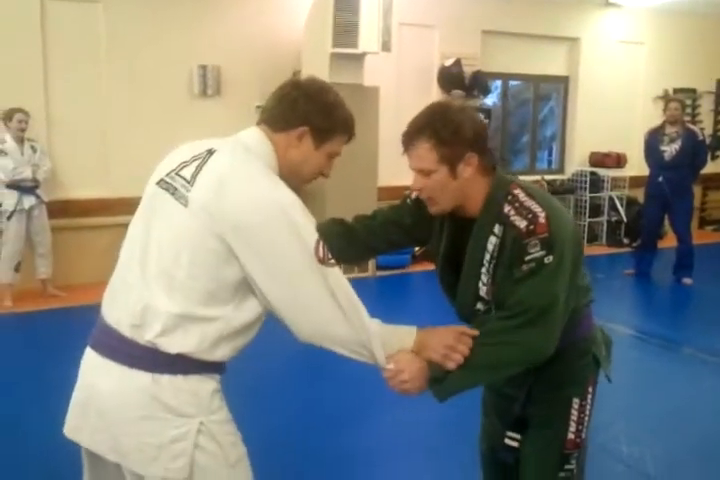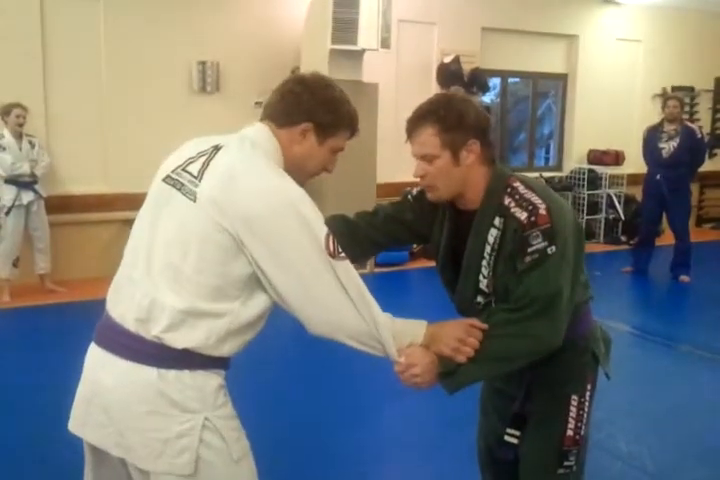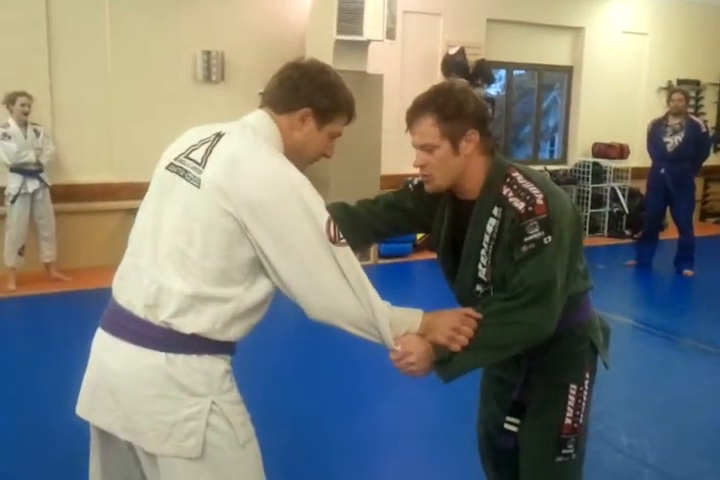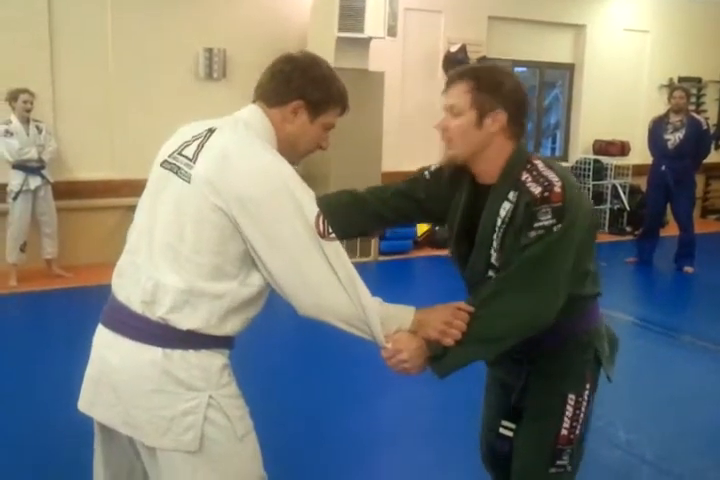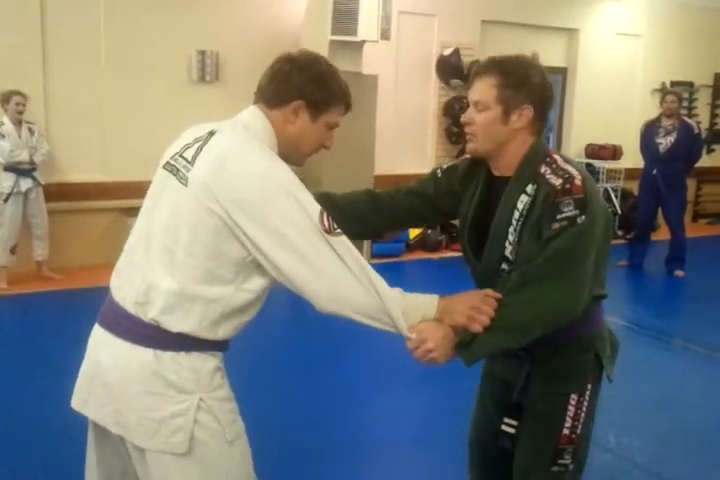
dt=0.5s
person 1, frame 1
left shoulder: (190, 156)
right shoulder: (264, 199)
right elbow: (322, 315)
right wrist: (415, 342)
left hip: (105, 368)
right hip: (165, 395)
person 1, frame 2
left shoulder: (195, 152)
right shoulder: (269, 194)
right elbow: (331, 305)
right wrist: (423, 336)
left hip: (109, 365)
right hip: (169, 391)
person 1, frame 3
left shoulder: (195, 140)
right shoulder: (272, 178)
right elbow: (331, 290)
right wrist: (419, 324)
left hip: (116, 348)
right hip: (177, 376)
person 1, frame 4
left shoulder: (192, 136)
right shoulder: (261, 172)
right elbow: (320, 286)
right wrist: (410, 321)
left hip: (117, 346)
right hip: (177, 372)
person 1, frame 5
left shoulder: (199, 139)
right shoulder: (257, 174)
right elbow: (332, 280)
right wrist: (435, 310)
left hip: (114, 345)
right hip: (169, 371)
person 2, frame 1
left shoulder: (537, 225)
right shoulder: (436, 204)
left elbow: (531, 335)
right elbow: (368, 233)
left wrist: (434, 369)
left hip: (560, 360)
right hip: (508, 356)
person 2, frame 2
left shoulder: (537, 218)
right shoulder: (436, 201)
left elbow: (538, 326)
right elbow: (372, 229)
left wrist: (445, 362)
left hip: (561, 357)
right hip: (505, 351)
person 2, frame 3
left shoulder: (536, 206)
right shoulder: (437, 190)
left elbow: (532, 313)
right elbow: (372, 217)
left wrist: (440, 349)
left hip: (559, 346)
right hip: (505, 344)
person 2, frame 4
left shoulder: (550, 197)
right shoulder: (456, 180)
left elbow: (526, 302)
right elbow: (379, 206)
left wrist: (432, 346)
left hip: (564, 354)
right hip: (510, 348)
person 2, frame 5
left shoulder: (567, 192)
right shoulder: (471, 175)
left elbow: (556, 298)
right elbow: (391, 207)
left wrist: (459, 335)
right wrist: (312, 206)
left hip: (564, 356)
right hip: (509, 348)
person 3, frame 1
left shoulder: (33, 146)
left elbow: (46, 167)
left wrist: (36, 178)
right wrist: (31, 172)
left hip: (34, 197)
left knee: (43, 242)
left ankle: (47, 285)
person 3, frame 2
left shoulder: (32, 141)
left elbow: (45, 162)
left wrist: (34, 173)
right wrist: (29, 167)
left hip: (33, 192)
left knee: (42, 237)
left ankle: (46, 280)
person 3, frame 3
left shoulder: (38, 130)
left elbow: (50, 151)
left wrist: (39, 161)
right wrist: (34, 156)
left hip: (38, 181)
right hip: (18, 183)
left knee: (47, 225)
left ankle: (51, 268)
person 3, frame 4
left shoulder: (40, 126)
left elbow: (52, 148)
left wrist: (41, 158)
right wrist: (37, 153)
left hip: (41, 178)
right hip: (20, 180)
left knee: (49, 222)
right knee: (18, 226)
left ankle: (52, 264)
person 3, frame 5
left shoulder: (32, 128)
left elbow: (44, 151)
left wrist: (32, 160)
right wrist: (28, 155)
left hip: (32, 180)
left knee: (40, 224)
left ankle: (43, 267)
person 4, frame 1
left shoulder: (693, 134)
right shoulder: (652, 134)
left elbow: (701, 159)
left wrist: (686, 177)
right wrist: (658, 173)
left hip: (680, 189)
right hip: (656, 186)
left knee: (682, 231)
right knee: (649, 228)
left ankle: (684, 273)
right ankle: (641, 267)
person 4, frame 2
left shoulder: (691, 131)
right shoulder: (651, 131)
left elbow: (699, 156)
left wrist: (685, 175)
right wrist: (656, 171)
left hip: (678, 187)
right hip: (654, 184)
left knee: (680, 229)
right knee: (647, 226)
left ankle: (681, 270)
right ankle: (639, 265)
person 4, frame 3
left shoulder: (696, 125)
right shoulder: (656, 125)
left elbow: (704, 150)
left wrist: (689, 169)
right wrist: (661, 165)
left hip: (682, 181)
right hip: (658, 177)
left knee: (684, 223)
right knee: (651, 220)
left ankle: (685, 264)
right ankle: (642, 258)
person 4, frame 4
left shoulder: (697, 123)
right shoulder: (657, 122)
left elbow: (704, 148)
left wrist: (690, 166)
right wrist: (662, 162)
left hip: (683, 178)
right hip: (659, 175)
left knee: (684, 220)
right knee: (651, 217)
left ankle: (685, 261)
right ankle: (643, 255)
person 4, frame 5
left shoulder: (689, 127)
right shoulder: (649, 126)
left elbow: (696, 152)
left wrist: (681, 170)
right wrist: (653, 166)
left hip: (674, 182)
right hip: (650, 178)
left knee: (675, 224)
right knee: (643, 220)
left ankle: (676, 265)
right ankle: (634, 259)
